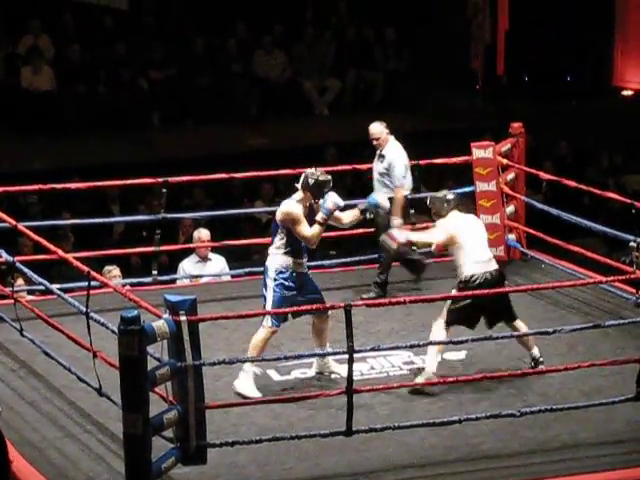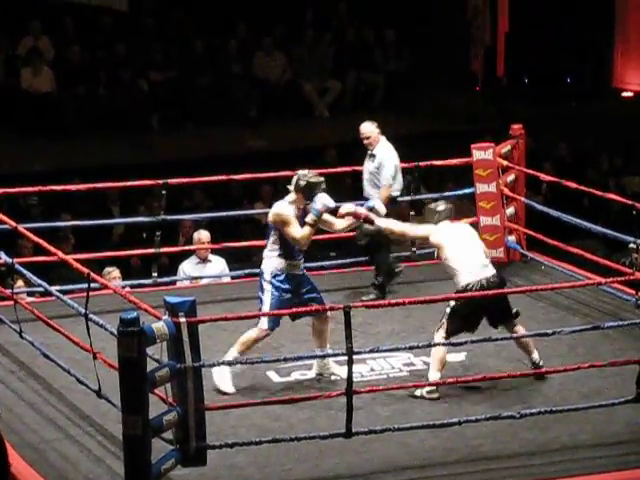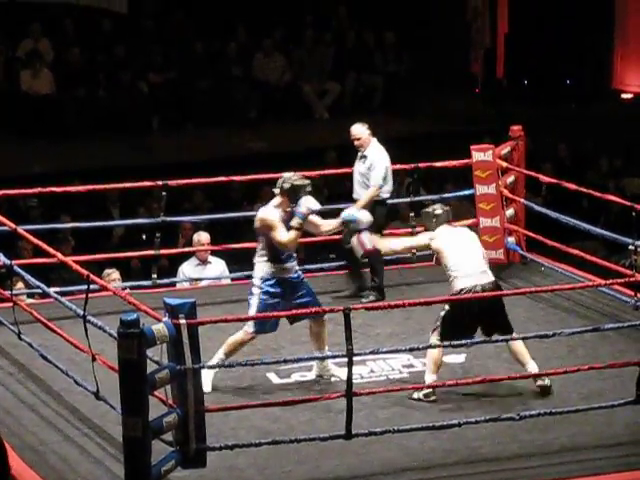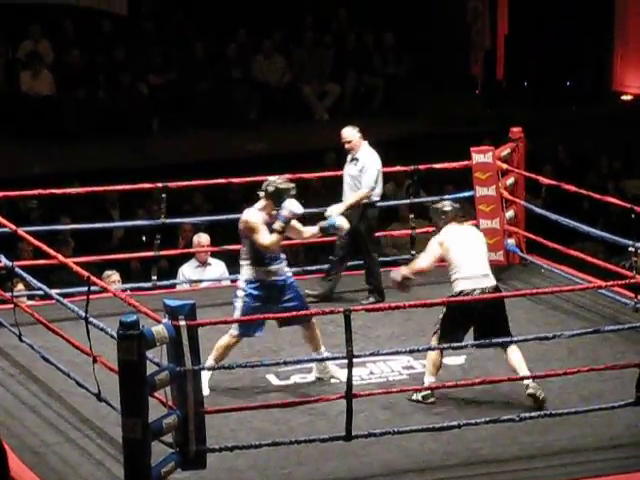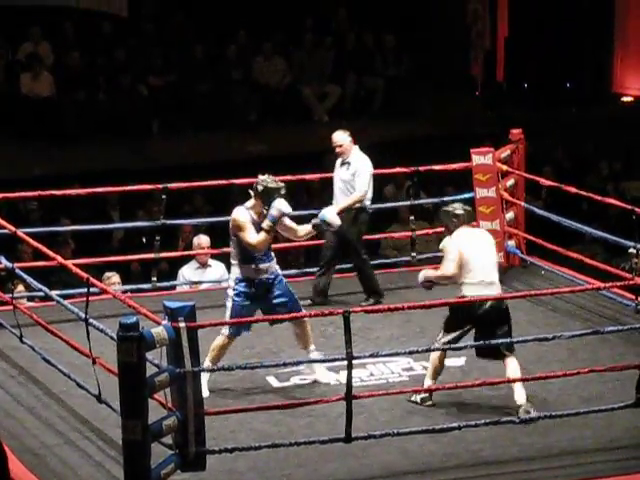
dt=0.1s
person 1, frame 1
left shoulder: (312, 205)
right shoulder: (290, 209)
left elbow: (343, 220)
right elbow: (311, 239)
left wrist: (364, 208)
right wrist: (324, 214)
left hip: (298, 270)
right hip: (281, 272)
left knee: (322, 314)
right knee: (271, 325)
left ankle: (323, 361)
right ankle: (245, 375)
person 1, frame 2
left shoulder: (305, 207)
right shoulder: (281, 210)
left elbow: (335, 226)
right elbow: (301, 241)
right wrist: (314, 215)
left hip: (296, 272)
right hip: (276, 275)
left knee: (321, 315)
right knee: (265, 328)
left ankle: (324, 363)
right ankle: (224, 366)
person 1, frame 3
left shoulder: (293, 209)
right shoulder: (267, 214)
left elbow: (319, 228)
right elbow: (287, 244)
left wrist: (344, 221)
right wrist: (299, 218)
left hip: (291, 275)
right hip: (268, 279)
left knee: (318, 318)
right knee: (252, 331)
left ankle: (323, 364)
right ankle: (210, 367)
person 1, frame 4
left shoulder: (279, 212)
right shoulder: (251, 217)
left elbow: (302, 233)
right elbow: (269, 247)
left wrist: (325, 226)
right wrist: (282, 221)
left hip: (280, 278)
right hip: (255, 282)
left knee: (308, 321)
right knee: (238, 333)
left ankle: (323, 366)
right ankle: (205, 372)
person 1, frame 5
left shoulder: (273, 210)
right shoulder: (240, 215)
left elbow: (297, 233)
right elbow: (256, 246)
left wrist: (317, 224)
right wrist: (270, 221)
left hip: (271, 277)
right hip: (244, 281)
left knee: (299, 319)
right knee: (230, 333)
left ankle: (313, 364)
right ankle: (203, 375)
person 2, frame 1
left shoulder: (447, 223)
right shoulder: (473, 219)
left elbow: (435, 240)
left wrist: (405, 236)
left hip: (473, 281)
right hip: (494, 274)
left knee: (442, 323)
right knee: (510, 320)
left ankle: (429, 372)
right ankle: (536, 358)
person 2, frame 2
left shoulder: (435, 231)
right shoulder: (467, 228)
left elbow: (400, 228)
left wrist: (366, 215)
left hip: (470, 287)
right hip: (493, 280)
left knee: (442, 335)
right knee: (512, 325)
left ankle: (432, 385)
right ankle: (537, 363)
person 2, frame 3
left shoulder: (433, 237)
right shoulder: (467, 232)
left elbow: (401, 245)
left wrist: (370, 241)
left hip: (464, 292)
right hip: (490, 287)
left knee: (438, 338)
right knee: (508, 335)
left ankle: (428, 388)
right ankle: (538, 376)
person 2, frame 4
left shoulder: (442, 238)
right shoulder: (475, 232)
left elbow: (423, 264)
left wrist: (403, 273)
left hip: (464, 295)
right hip: (490, 290)
left knee: (438, 341)
right knee: (507, 342)
left ankle: (426, 390)
right ankle: (530, 385)
person 2, frame 5
left shoulder: (454, 241)
right shoulder: (486, 236)
left elbow: (450, 272)
left wrist: (428, 274)
left hip: (470, 301)
right hip: (496, 300)
left knee: (442, 344)
right knee: (507, 353)
left ankle: (426, 393)
right ankle: (522, 403)
person 3, frame 1
left shoulder: (396, 154)
right shoulder: (382, 151)
left elbow: (400, 188)
left wrist: (396, 216)
left hip: (394, 205)
right hip: (385, 204)
left ankle: (380, 287)
right ankle: (417, 262)
person 3, frame 2
left shoulder: (386, 154)
right shoulder: (373, 152)
left elbow: (386, 187)
left wrist: (376, 211)
left hip: (382, 205)
right hip: (373, 204)
left knee: (379, 246)
right knee: (364, 240)
left ankle: (379, 288)
right ankle: (390, 268)
person 3, frame 3
left shoulder: (378, 155)
right shoulder: (362, 154)
left elbow: (374, 189)
left wrist: (357, 209)
left hip: (374, 208)
right hip: (363, 207)
left knee: (372, 250)
right knee: (350, 246)
left ankle: (378, 291)
right ankle: (357, 285)
person 3, frame 4
left shoulder: (369, 158)
right shoulder: (351, 157)
left elbow: (366, 190)
left wrist: (342, 206)
left hip: (364, 211)
right hip: (351, 210)
left knee: (367, 253)
right knee: (339, 251)
left ankle: (376, 293)
right ankle: (326, 290)
person 3, frame 5
left shoulder: (362, 163)
right shoulder: (340, 162)
left elbow: (359, 195)
left wrist: (336, 208)
left hip: (354, 215)
right hip: (338, 215)
left knee: (358, 257)
right knee: (326, 255)
left ankle: (374, 294)
right ankle: (318, 295)
